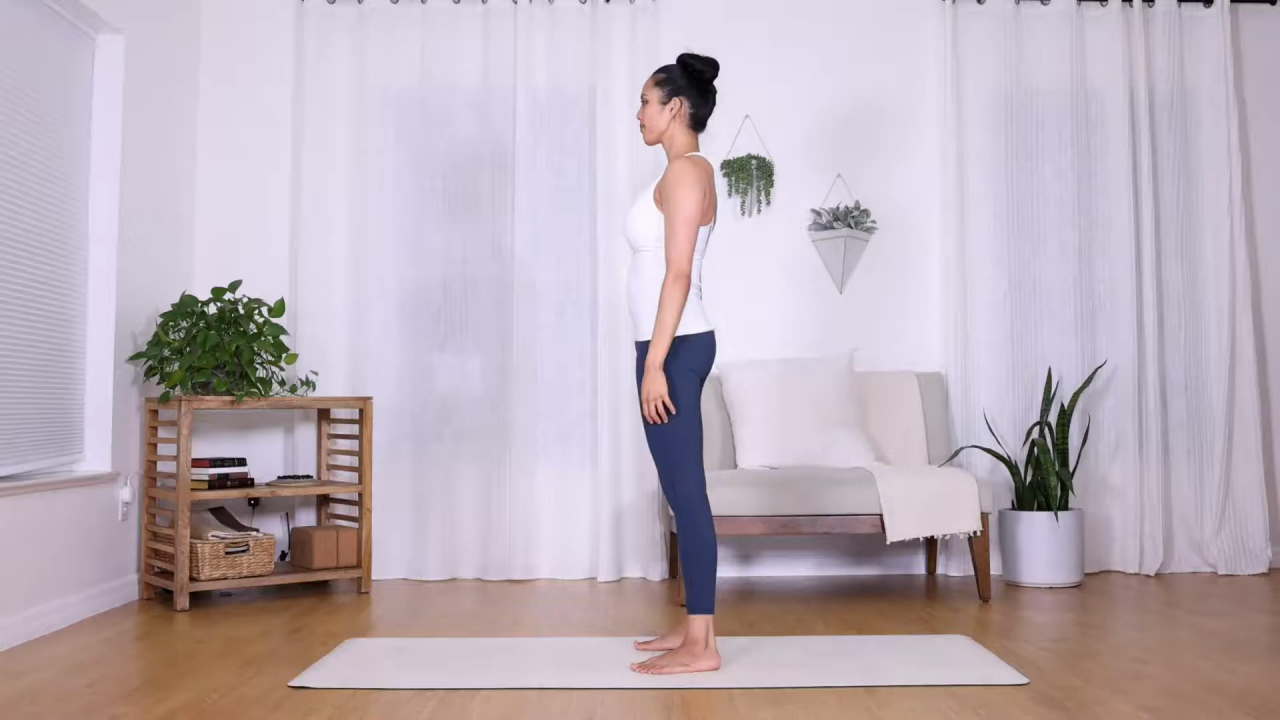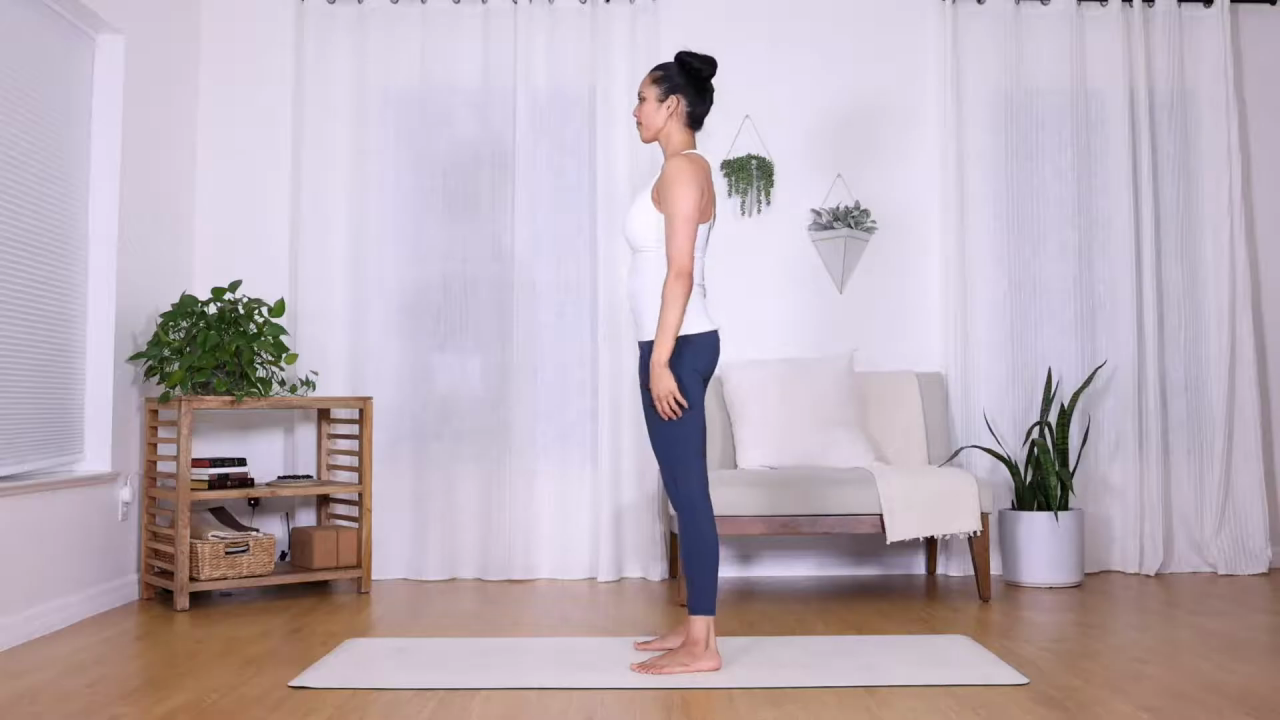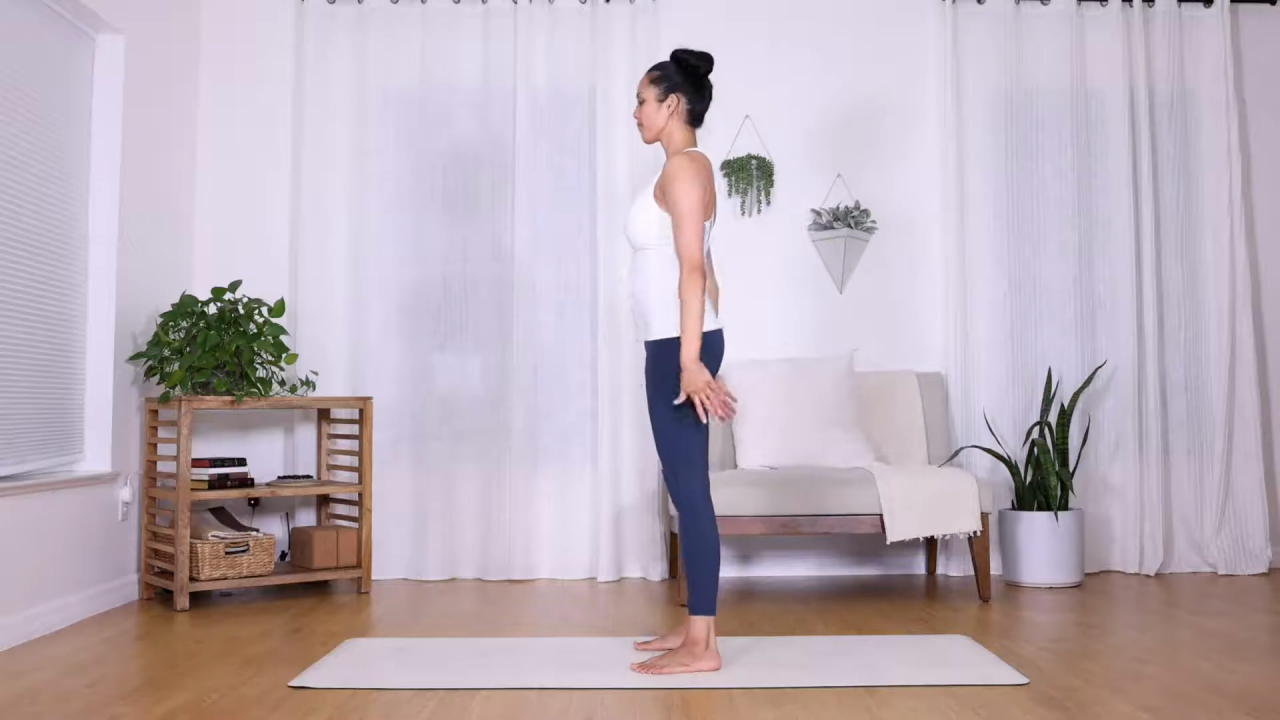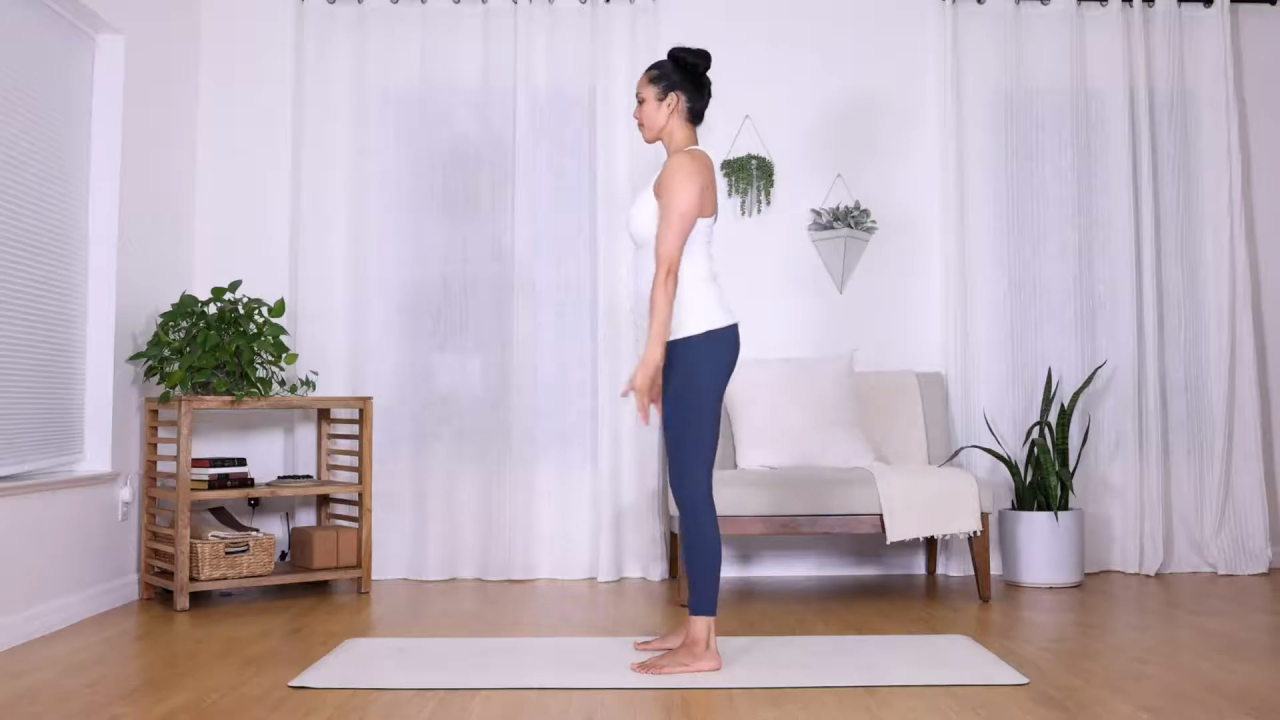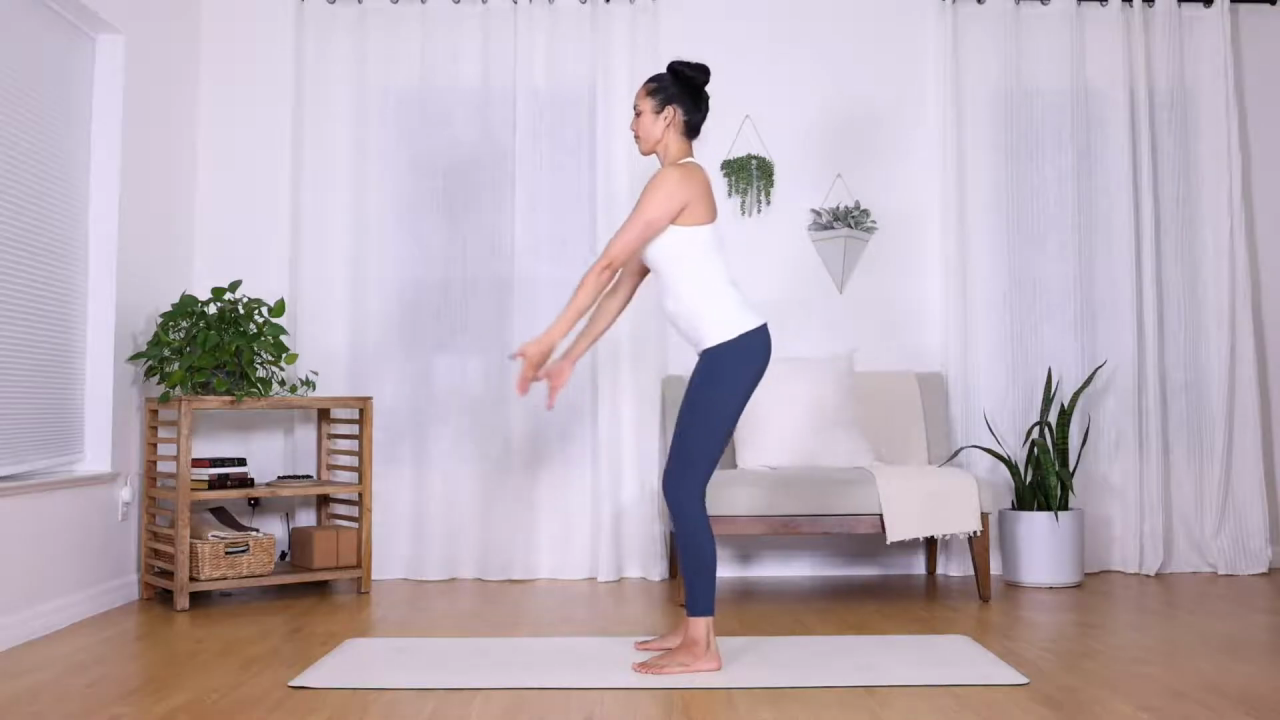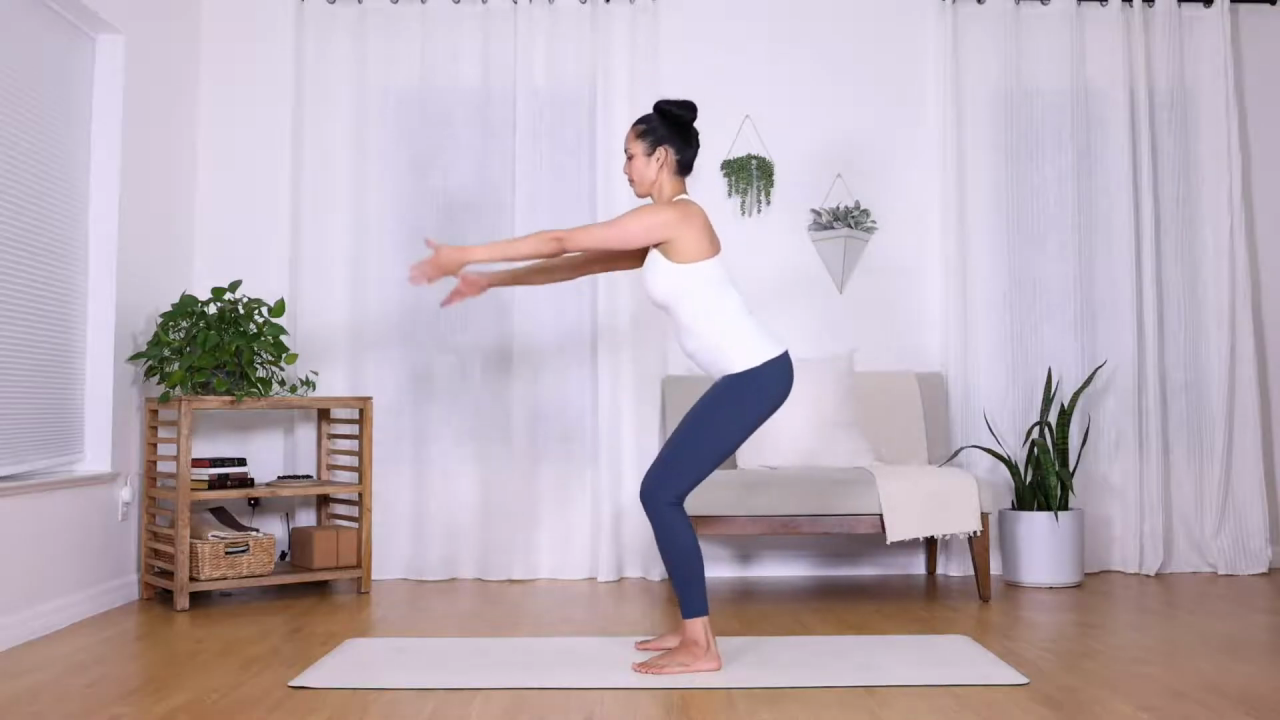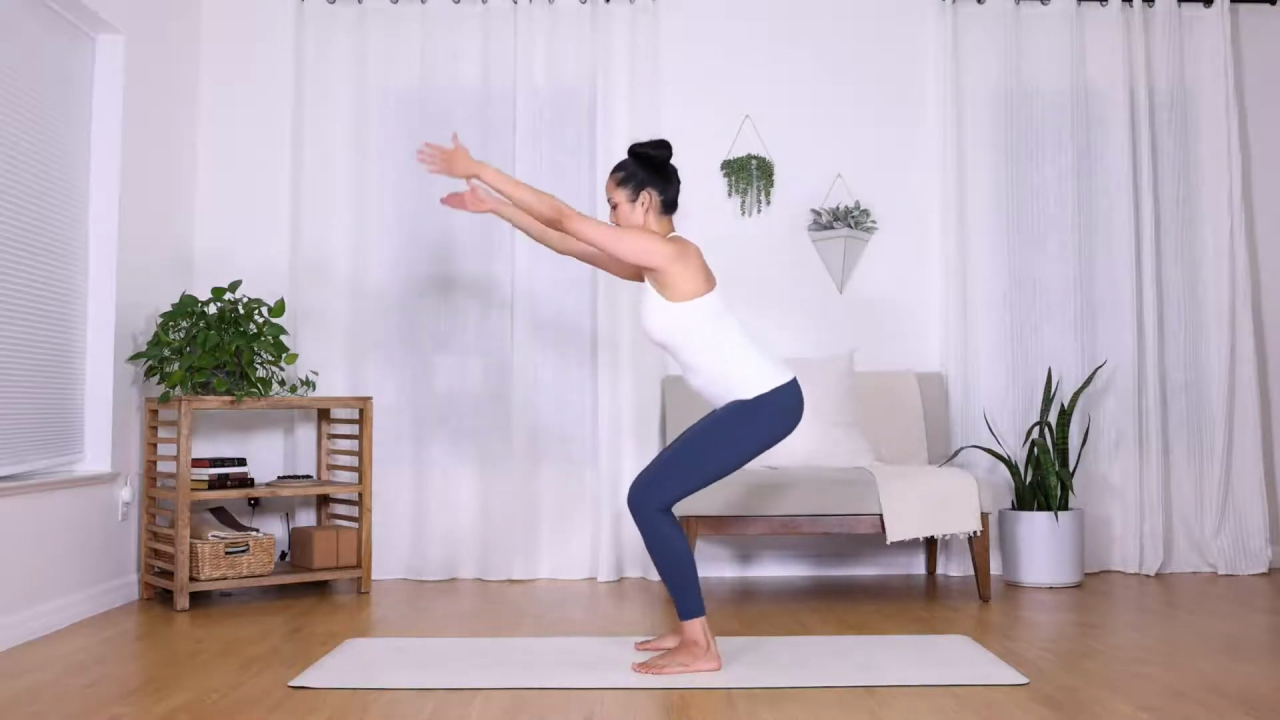
dt=0.4s
person 1, frame 1
left shoulder: (686, 170)
right shoulder: (682, 174)
left elbow: (678, 275)
left wrist: (654, 365)
left hip: (674, 348)
right hip: (672, 346)
left knee: (685, 492)
right knee: (681, 492)
left ankle: (700, 645)
right ankle: (693, 627)
person 1, frame 2
left shoulder: (682, 169)
right shoulder: (683, 172)
left elbow: (681, 273)
left wrist: (659, 361)
left hip: (676, 347)
right hip: (678, 345)
left knee: (689, 493)
right knee: (684, 492)
left ankle: (702, 647)
right ankle: (695, 626)
person 1, frame 3
left shoulder: (684, 167)
right shoulder: (682, 170)
left elbow: (692, 269)
left wrist: (691, 359)
left hip: (679, 346)
right hip: (675, 345)
left knee: (689, 491)
right knee: (685, 491)
left ankle: (701, 646)
right ankle: (694, 627)
person 1, frame 4
left shoulder: (684, 164)
right shoulder: (682, 167)
left elbow: (668, 269)
left wrist: (651, 359)
right wrist: (655, 359)
left hip: (700, 342)
right hip: (694, 343)
left knee: (691, 490)
right knee: (687, 488)
left ankle: (702, 647)
right ankle: (695, 628)
person 1, frame 5
left shoulder: (677, 177)
right shoulder: (679, 184)
left elbow: (610, 263)
right elbow: (624, 282)
left wrist: (546, 337)
right wrist: (569, 355)
left hip: (733, 349)
right hip: (728, 350)
left knee: (682, 489)
right knee: (681, 487)
left ankle: (702, 648)
right ankle: (695, 629)
person 1, frame 6
left shoulder: (672, 217)
right shoulder: (664, 233)
left elbow: (564, 244)
right elbow: (581, 261)
left wrist: (468, 257)
right wrist: (491, 278)
left hip: (755, 377)
right hip: (748, 376)
left knee: (660, 494)
right knee: (662, 493)
left ankle: (700, 647)
right ankle: (692, 628)
person 1, frame 7
left shoulder: (668, 254)
right shoulder: (654, 265)
left elbow: (565, 219)
right elbow: (567, 240)
left wrist: (478, 169)
right wrist: (494, 206)
left hip: (765, 404)
right hip: (755, 401)
left knee: (648, 499)
right knee: (650, 499)
left ankle: (699, 647)
right ankle: (691, 629)
